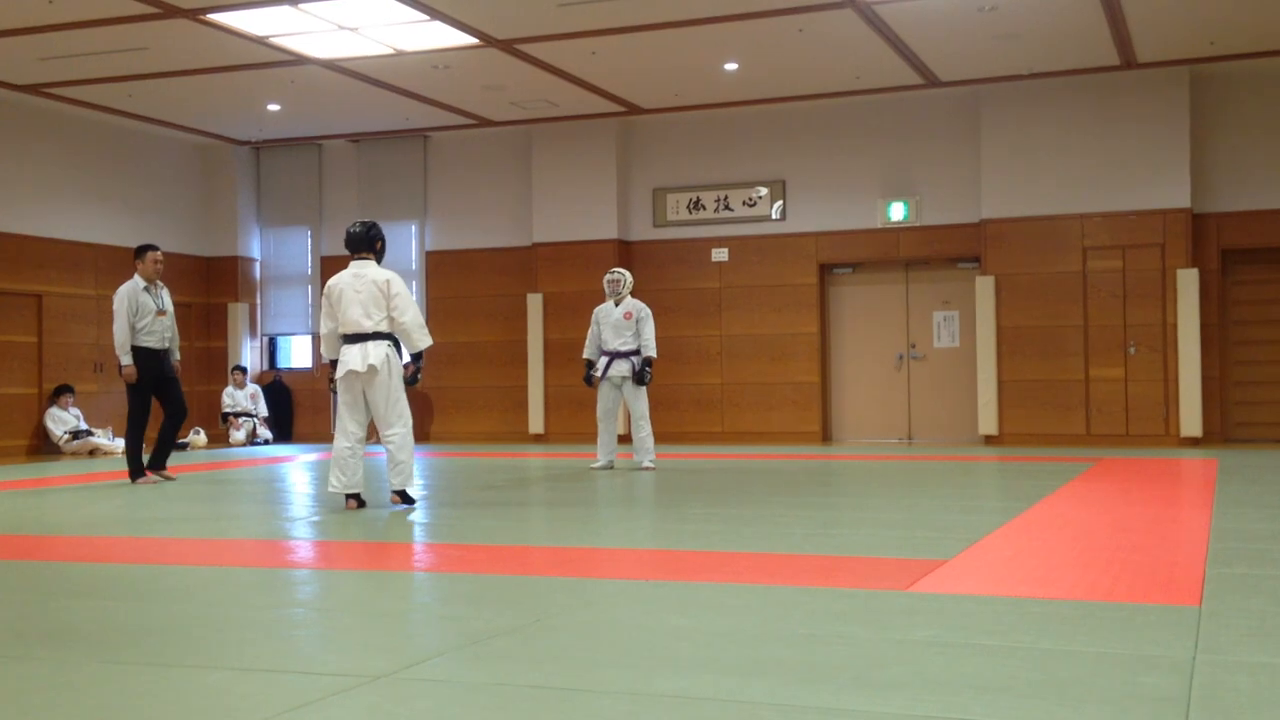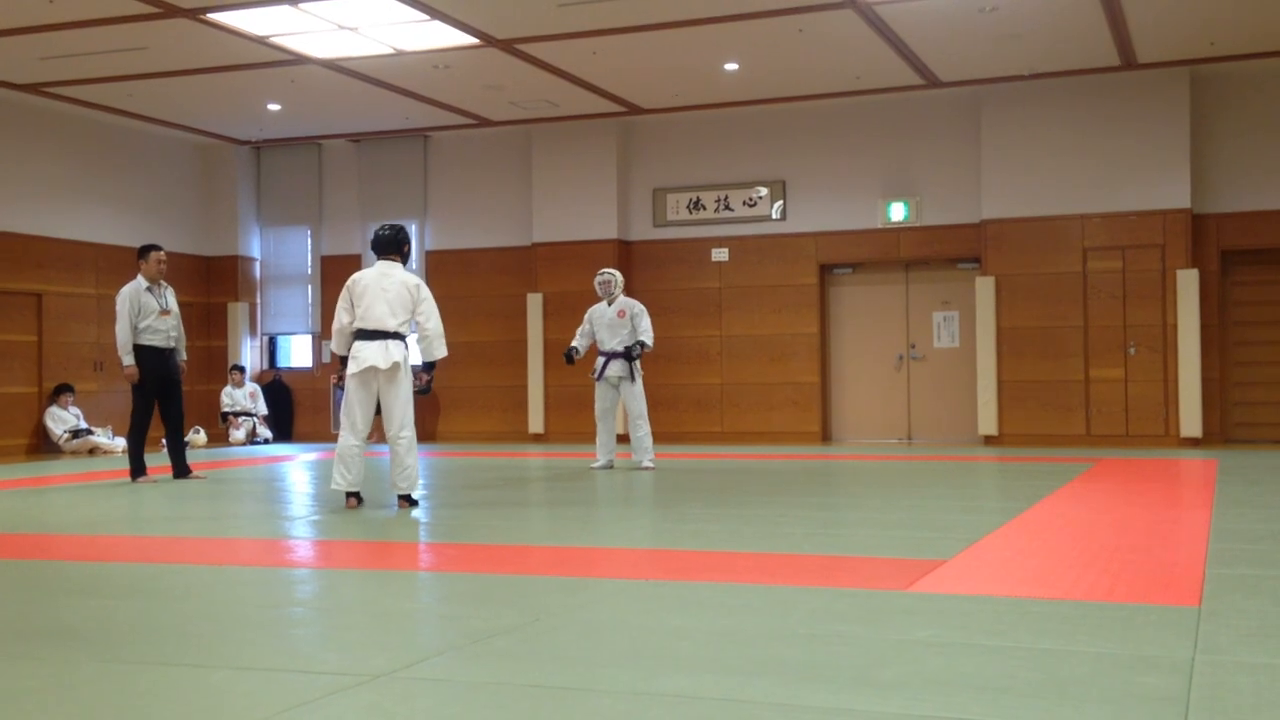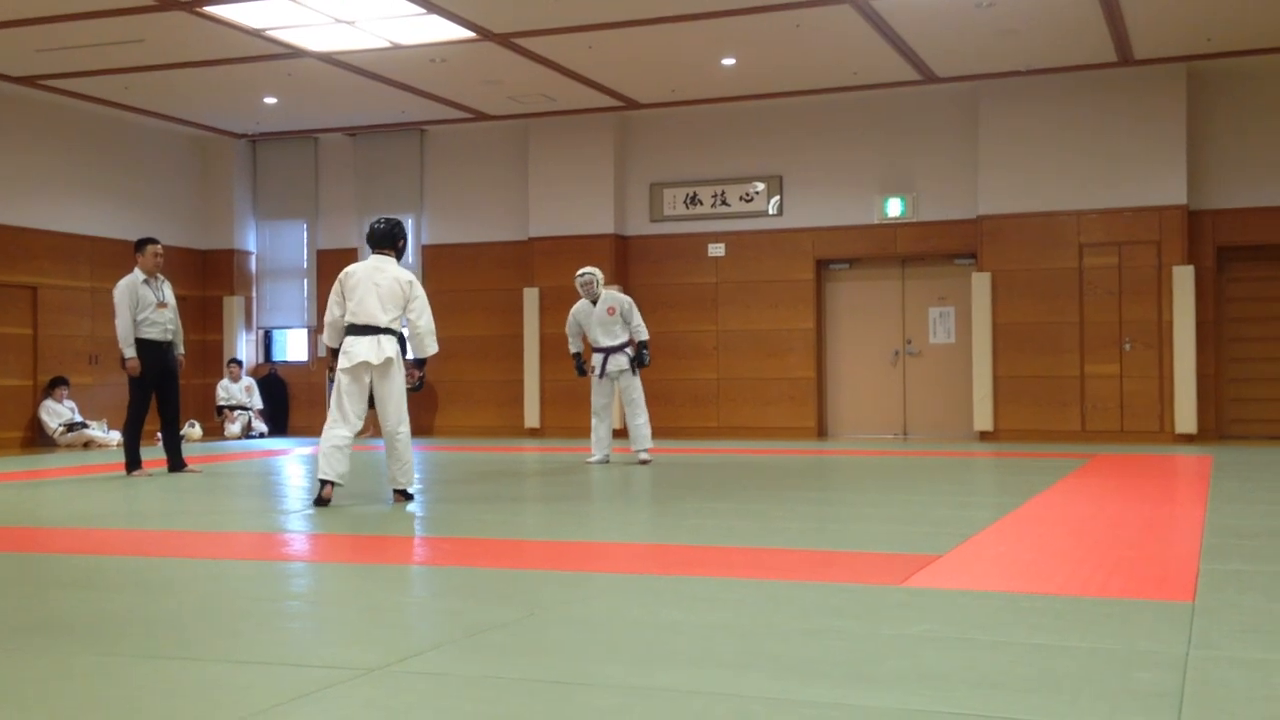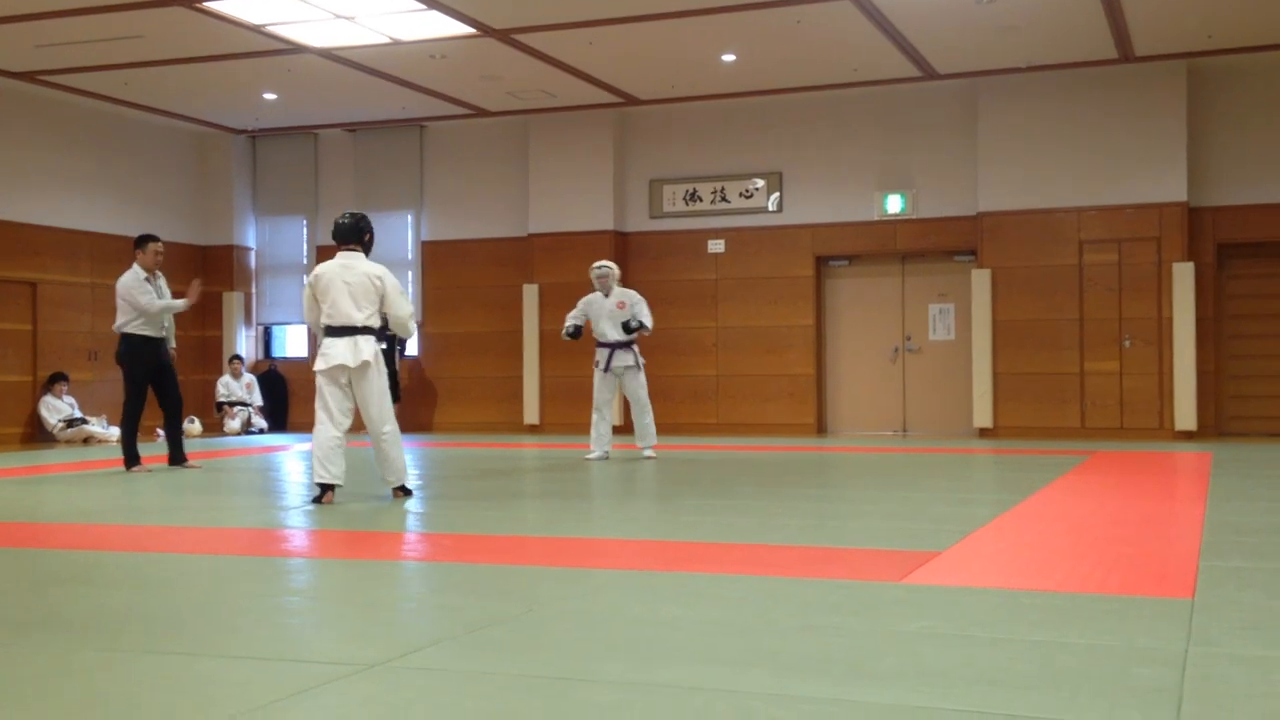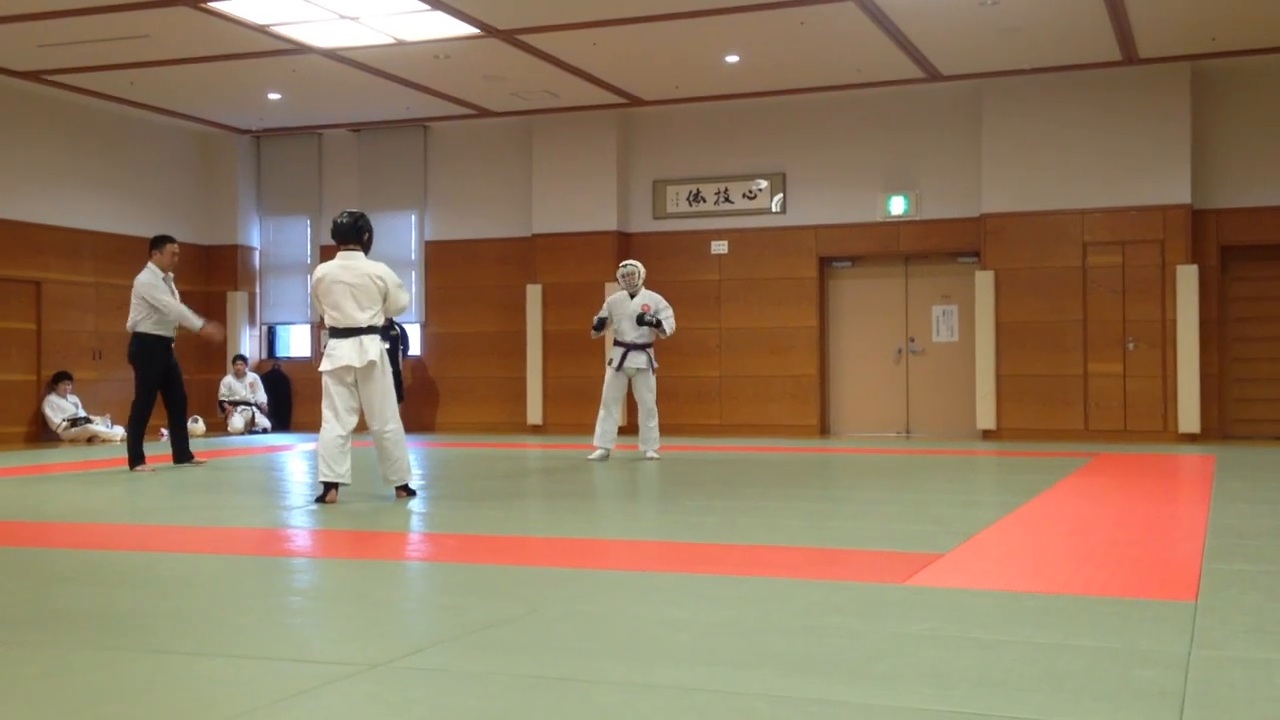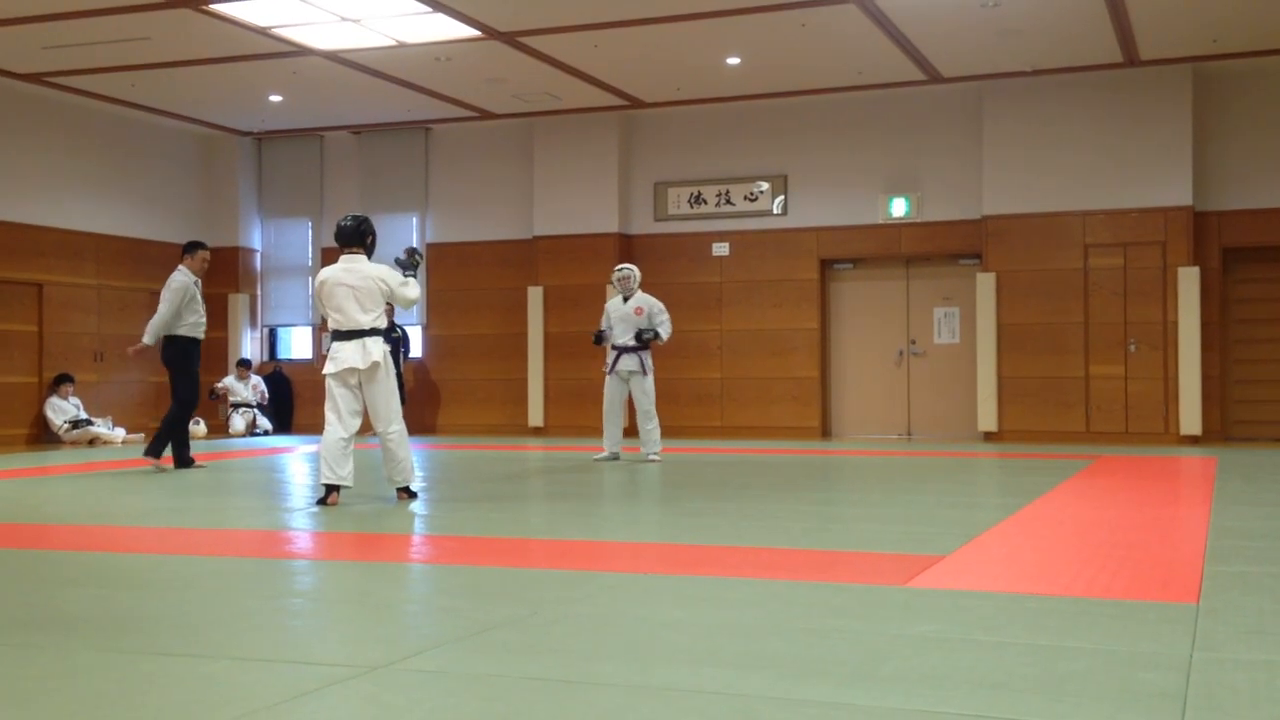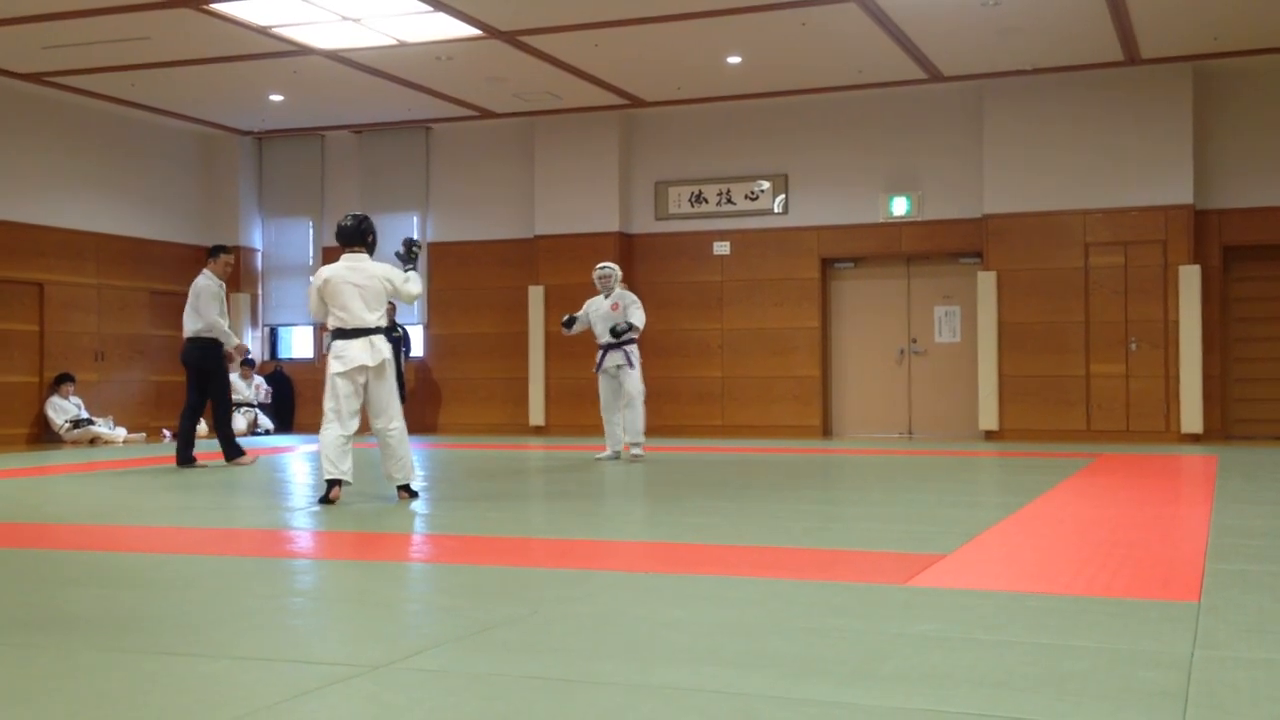
dt=0.4s
person 1, frame 1
left shoulder: (334, 283)
right shoulder: (388, 278)
left elbow: (328, 330)
right elbow: (408, 321)
left wrist: (333, 365)
right wrist: (416, 358)
left hip: (349, 356)
right hip: (380, 355)
left knee: (348, 429)
right knee: (397, 424)
left ankle: (351, 493)
right ankle: (399, 488)
person 1, frame 2
left shoulder: (357, 280)
right shoulder: (413, 283)
left elbow: (341, 325)
right elbow: (430, 327)
left wrist: (343, 361)
right wrist: (429, 367)
left hip: (361, 353)
right hip: (394, 355)
left knee: (353, 426)
right knee: (400, 428)
left ankle: (351, 492)
right ankle: (404, 493)
person 1, frame 3
left shoulder: (349, 272)
right shoulder: (406, 278)
left elbow: (333, 317)
right elbow: (421, 324)
left wrist: (334, 353)
right wrist: (419, 363)
left hip: (353, 348)
right hip: (387, 350)
left knee: (341, 420)
right knee: (396, 423)
left ankle: (327, 483)
right ankle: (400, 488)
person 1, frame 4
left shoulder: (319, 273)
right shoulder: (378, 272)
left elbow: (312, 318)
right elbow: (401, 314)
right wrist: (405, 333)
left hip: (332, 349)
right hip: (365, 349)
left knee: (329, 421)
right knee: (382, 421)
left ankle: (326, 487)
right ankle: (398, 483)
person 1, frame 5
left shoulder: (321, 273)
right shoulder: (379, 271)
right elbow: (399, 305)
left hip: (337, 349)
right hip: (370, 348)
left knee: (335, 420)
right knee: (385, 420)
left ankle: (330, 485)
right ankle: (401, 483)
person 1, frame 6
left shoulder: (324, 276)
right shoulder: (381, 273)
right elbow: (410, 297)
right wrist: (410, 272)
left hip: (341, 351)
right hip: (373, 350)
left knee: (338, 423)
right knee: (389, 421)
left ankle: (332, 487)
right ankle: (402, 485)
person 1, frame 7
left shoulder: (325, 274)
right shoulder: (383, 271)
left elbow: (318, 314)
right elbow: (412, 292)
right wrist: (410, 265)
left hip: (343, 350)
right hip: (376, 348)
left knee: (337, 421)
right knee: (389, 419)
left ankle: (334, 482)
right ankle: (403, 484)
person 2, frame 1
left shoulder: (163, 291)
right shoulder: (127, 291)
right elbow: (122, 330)
left wrist: (175, 357)
right wrist: (126, 363)
left hip: (161, 358)
right hip: (141, 358)
left knee: (177, 410)
right knee: (138, 417)
left ankle: (157, 464)
right ankle: (137, 472)
person 2, frame 2
left shoulder: (168, 291)
right shoulder: (131, 292)
left elbow: (177, 326)
right elbow: (124, 329)
left wrist: (181, 357)
right wrist: (128, 362)
left hip: (168, 358)
right hip: (145, 358)
left knee: (175, 416)
right knee: (141, 416)
left ankle: (181, 468)
right ankle: (138, 471)
person 2, frame 3
left shoulder: (165, 285)
right shoulder: (128, 285)
left elbow: (175, 319)
right elbow: (124, 323)
left wrist: (179, 350)
right wrist: (130, 356)
left hip: (165, 351)
right hip: (144, 351)
left knee: (171, 409)
right knee: (138, 409)
left ankle: (176, 462)
right ankle: (133, 465)
person 2, frame 4
left shoulder: (159, 279)
right shoulder: (128, 281)
right elbow: (153, 307)
left wrist: (171, 344)
right wrist: (186, 302)
left hip: (157, 346)
right hip: (135, 346)
left knee: (173, 401)
right knee: (134, 405)
left ankle: (177, 455)
right ankle: (132, 460)
person 2, frame 5
left shoulder: (165, 279)
right shoulder: (146, 280)
right elbow: (171, 307)
left wrist: (170, 345)
right wrist: (201, 326)
left hip: (163, 346)
right hip: (147, 346)
left knee: (177, 401)
right knee: (144, 403)
left ankle: (182, 453)
right ankle: (136, 460)
person 2, frame 6
left shoulder: (189, 283)
right shoulder: (181, 282)
right elbow: (164, 314)
right wrist: (146, 342)
left hip: (185, 347)
right hip: (181, 347)
left knee: (185, 402)
right knee: (185, 402)
left ankle: (182, 458)
right ankle: (154, 451)
person 2, frame 7
left shoulder: (207, 284)
right shoulder: (208, 285)
right elbow: (213, 321)
left wrist: (225, 348)
right wrist: (234, 343)
left hip: (196, 348)
right hip: (206, 349)
left knee: (194, 404)
right knee: (221, 403)
left ankle: (184, 456)
right ankle: (233, 453)
person 3, frame 1
left shoulder: (639, 308)
right shoulder: (600, 311)
left elbow: (648, 339)
right elbow: (592, 341)
left wrist: (647, 366)
right wrist: (589, 367)
left hip: (630, 365)
right hip: (607, 366)
left knee: (639, 413)
right knee: (605, 414)
left ankle: (647, 458)
right ankle: (606, 458)
person 3, frame 2
left shoulder: (633, 306)
right shoulder: (594, 311)
left elbow: (646, 332)
right elbow: (584, 336)
left wrist: (638, 347)
right wrist: (573, 350)
left hip: (627, 365)
right hip: (604, 366)
left knee: (637, 412)
right knee: (603, 414)
left ankle: (646, 457)
right ankle: (605, 458)
person 3, frame 3
left shoulder: (620, 300)
right shoulder: (578, 310)
left elbow: (637, 324)
right elbow: (574, 336)
left wrist: (643, 349)
right wrist: (577, 358)
left hip: (624, 358)
right hip: (600, 361)
left knee: (635, 403)
right knee: (600, 408)
left ankle: (642, 449)
right ankle: (601, 452)
person 3, frame 4
left shoulder: (630, 296)
right shoulder: (588, 301)
left elbow: (646, 318)
right elbow: (572, 320)
left wrist: (638, 324)
right wrist: (571, 329)
left hip: (629, 354)
right hip: (604, 356)
left knee: (640, 400)
right knee: (601, 403)
left ankle: (647, 446)
right ankle: (600, 449)
person 3, frame 5
left shoulder: (655, 300)
right shoulder: (613, 300)
left elbow: (669, 326)
right elbow: (599, 327)
left wrist: (654, 322)
right wrist: (597, 326)
left hip: (643, 356)
right hip: (619, 355)
left knee: (647, 403)
right knee: (610, 401)
left ankle: (650, 448)
right ankle: (603, 447)
person 3, frame 6
left shoulder: (650, 303)
right shoulder: (611, 305)
left elbow: (665, 328)
left wrist: (652, 334)
right wrist: (600, 336)
left hip: (639, 359)
right hip: (616, 359)
left knee: (645, 406)
right knee: (612, 406)
left ankle: (652, 450)
right ankle: (612, 449)
person 3, frame 7
left shoulder: (627, 297)
right shoulder: (592, 304)
left elbow: (638, 318)
right elbow: (574, 326)
left wrist: (626, 326)
right wrist: (567, 323)
left hip: (626, 354)
right hip: (605, 357)
left knee: (633, 395)
right knee: (608, 405)
left ankle: (635, 443)
right ankle: (614, 448)
